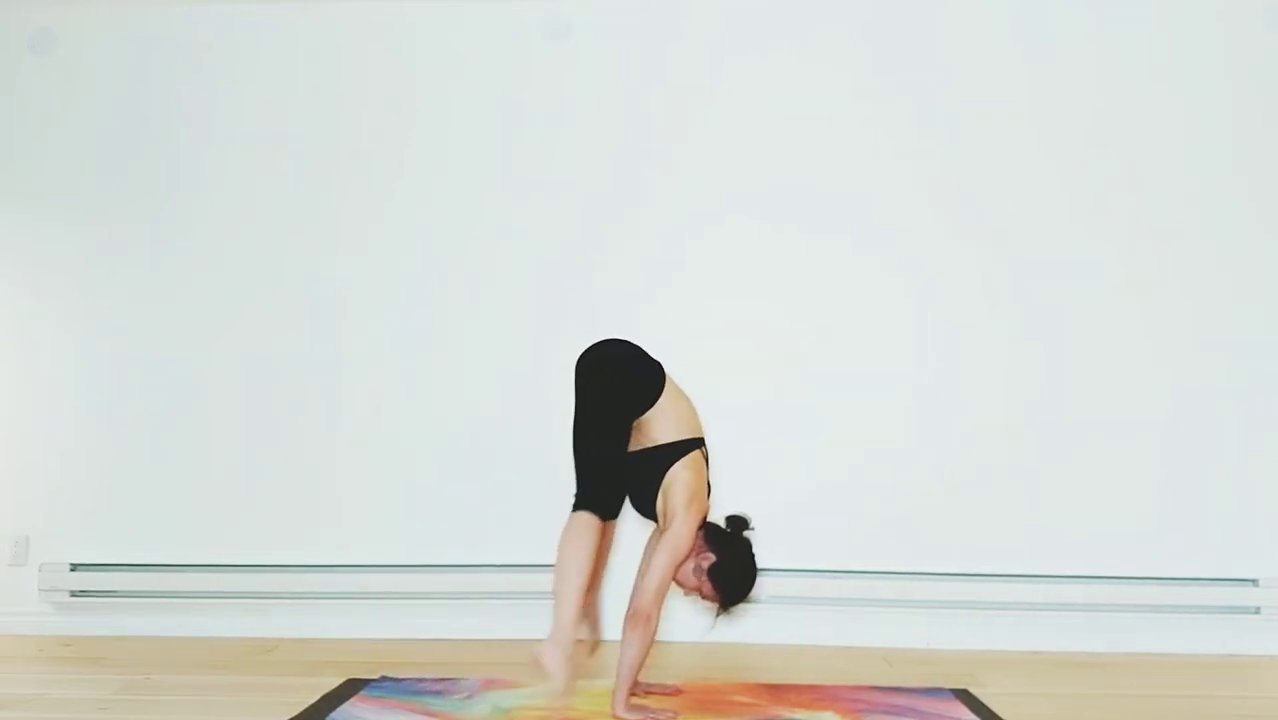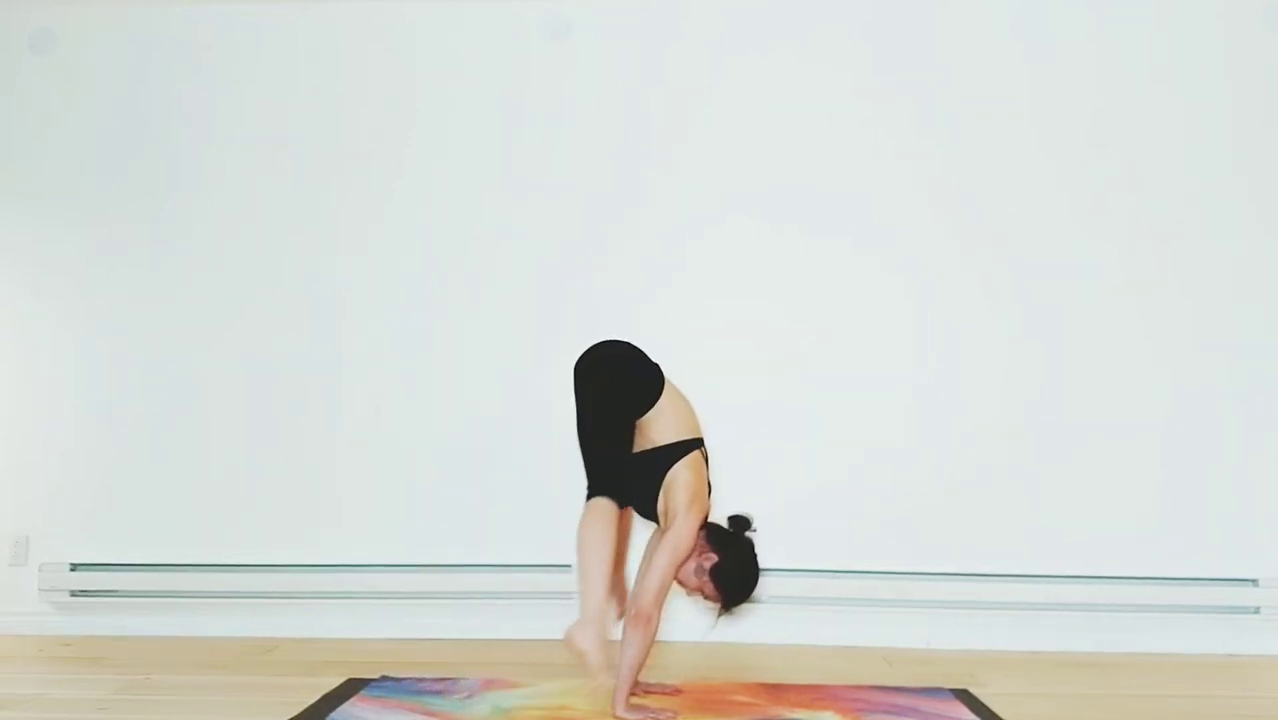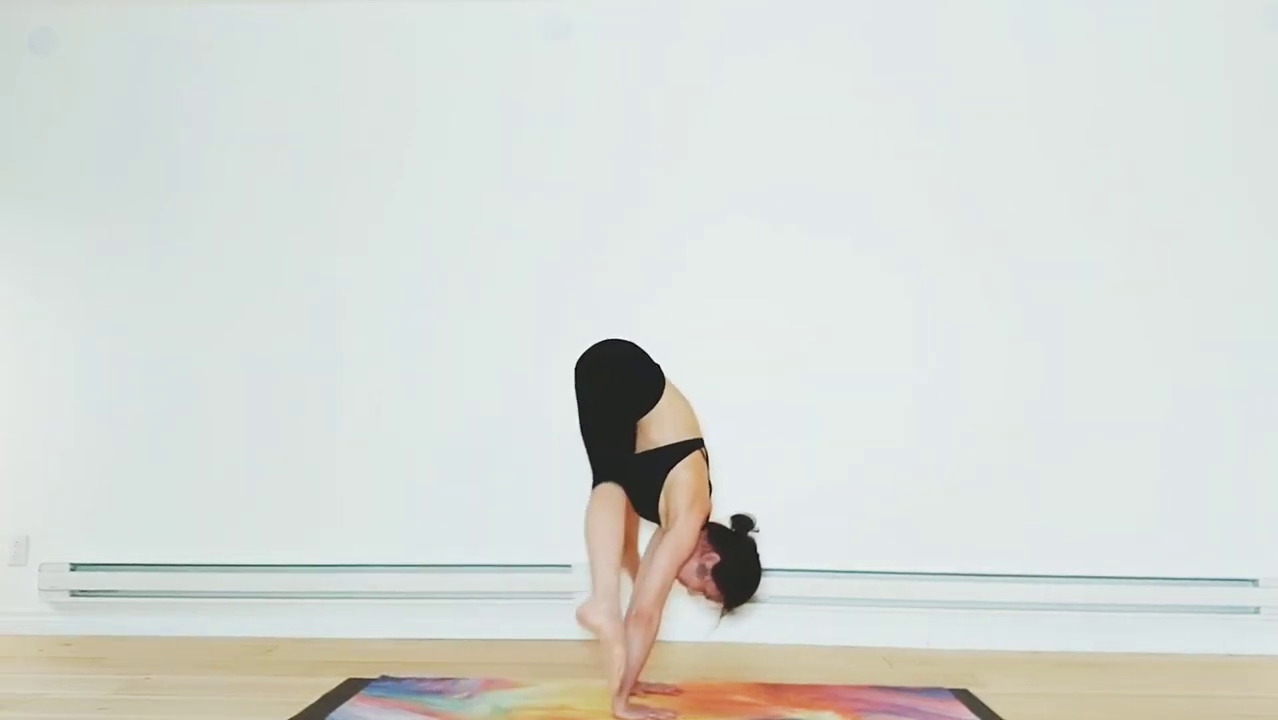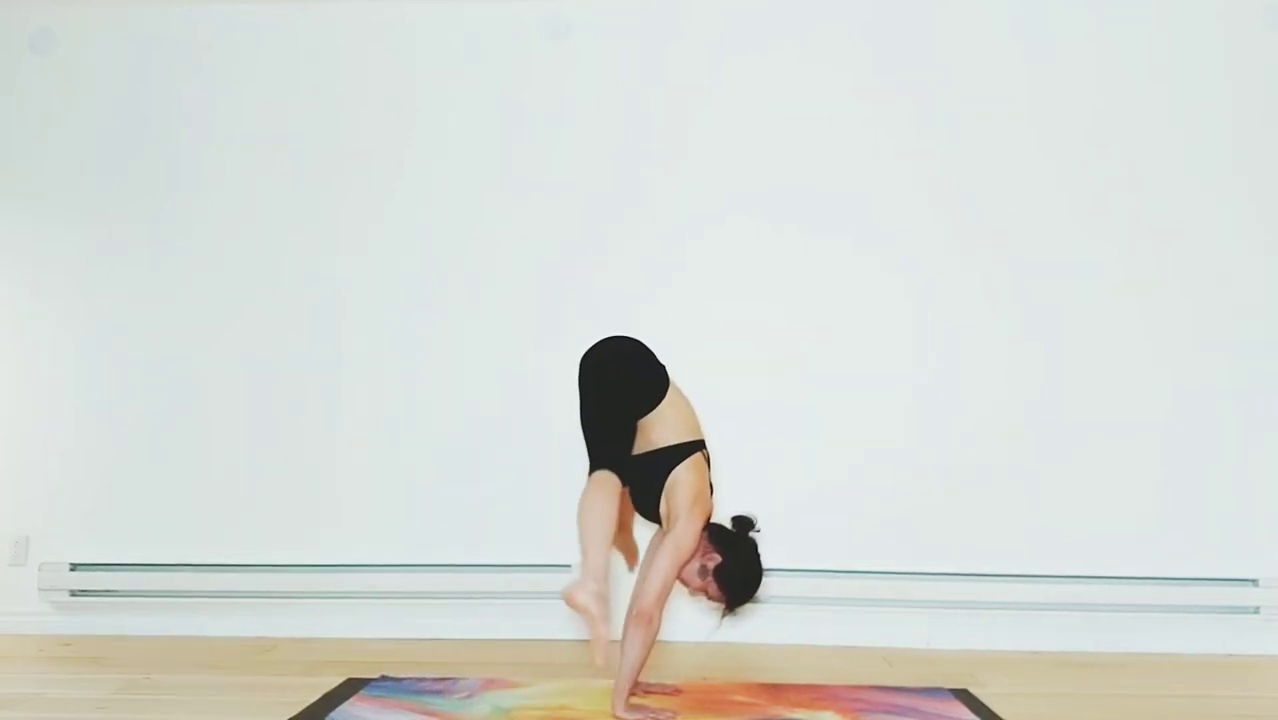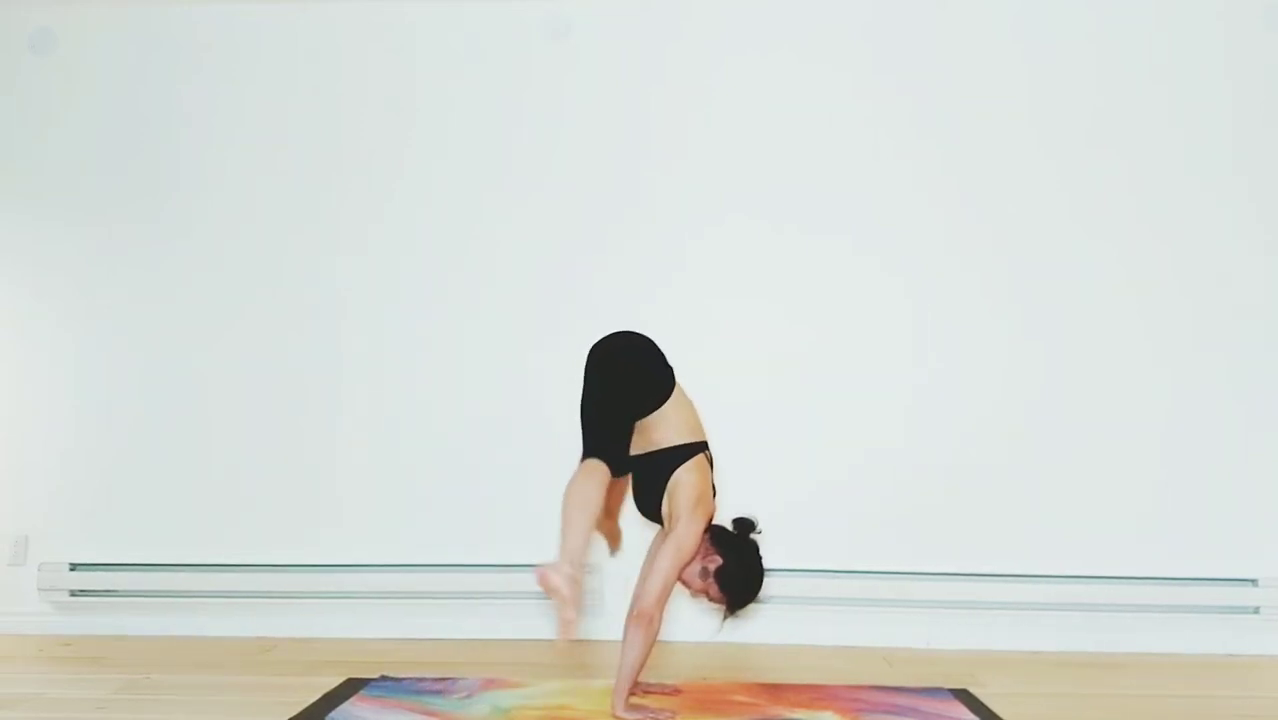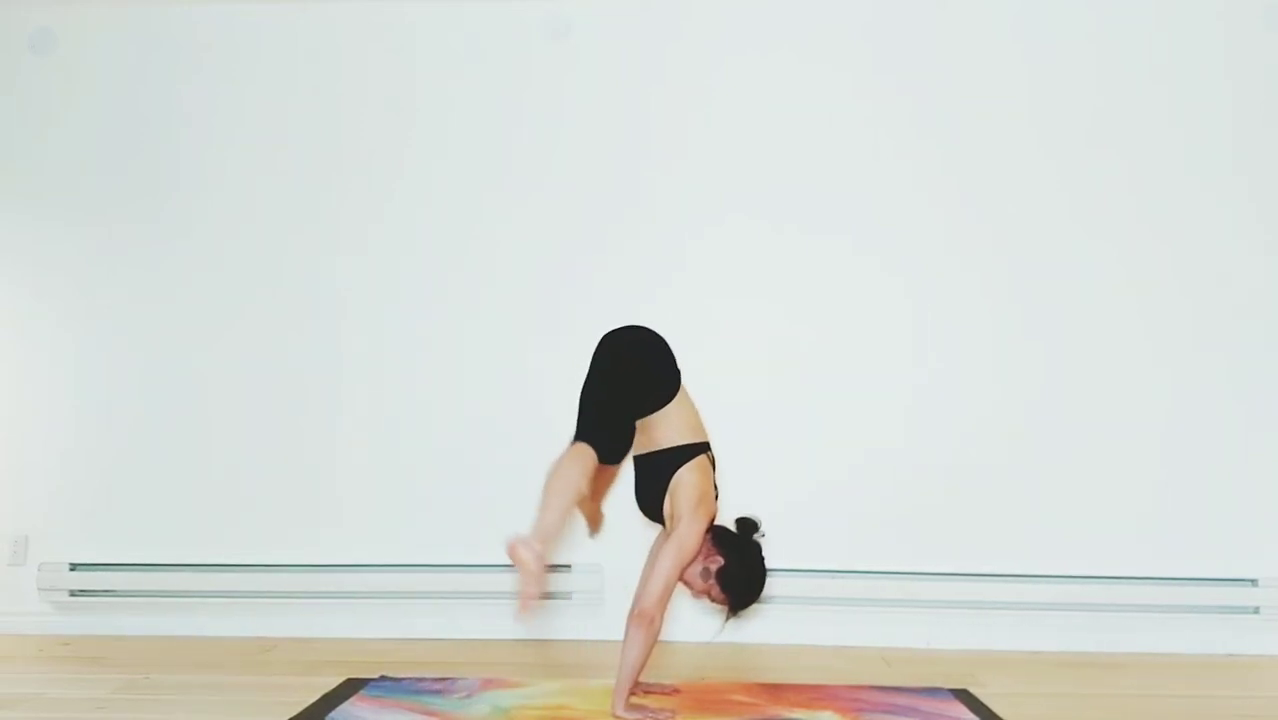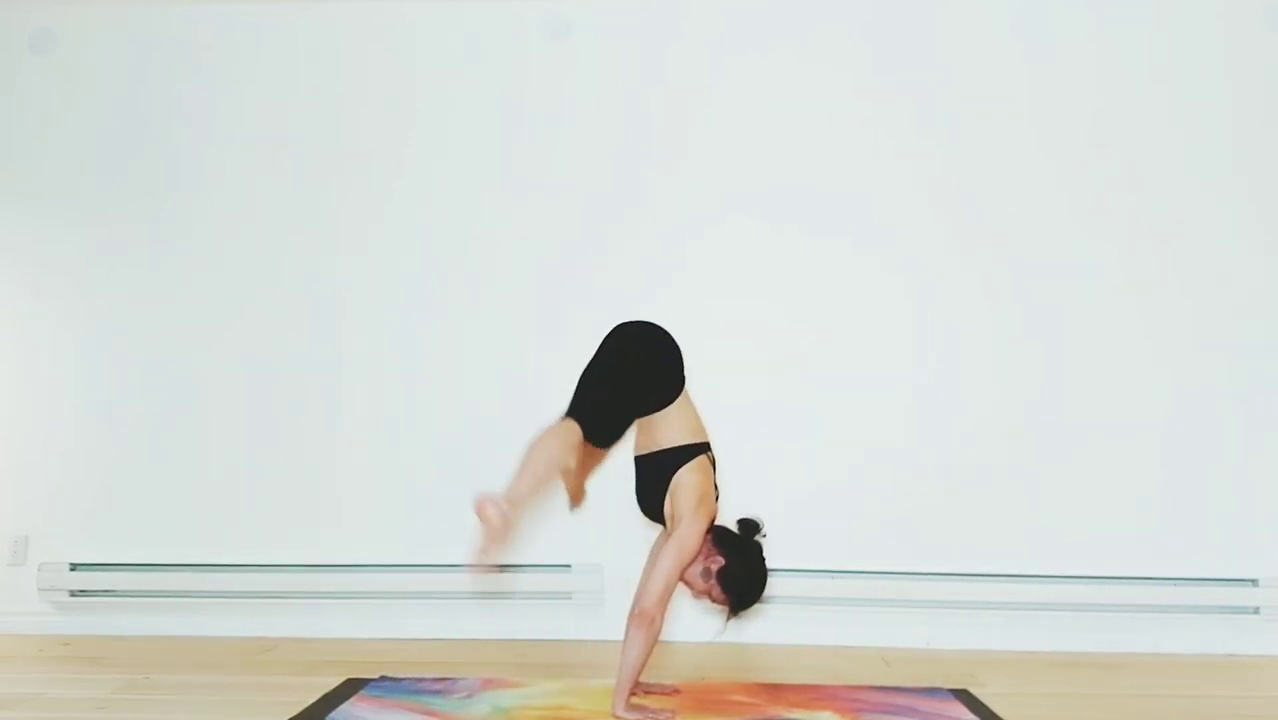
dt=0.1s
person 1, frame 1
left shoulder: (685, 523)
right shoulder: (685, 520)
left elbow: (641, 604)
right elbow: (643, 611)
left wrist: (625, 682)
left hip: (621, 381)
right hip: (615, 372)
left knee: (608, 509)
right knee: (595, 503)
left ankle: (583, 613)
right ankle: (560, 638)
person 1, frame 2
left shoulder: (680, 517)
right shoulder: (686, 520)
left elbow: (645, 605)
right elbow: (645, 612)
left wrist: (627, 682)
left hip: (627, 382)
right hip: (615, 371)
left knee: (619, 499)
right knee: (607, 495)
right ankle: (591, 624)
person 1, frame 3
left shoulder: (678, 517)
right shoulder: (688, 521)
left elbow: (645, 605)
right elbow: (645, 611)
left wrist: (630, 682)
left hip: (625, 380)
right hip: (614, 369)
left knee: (624, 482)
right knee: (613, 480)
right ankle: (604, 604)
person 1, frame 4
left shoulder: (684, 514)
right shoulder: (689, 523)
left elbow: (644, 606)
right elbow: (645, 612)
left wrist: (627, 681)
left hip: (627, 379)
right hip: (616, 367)
left knee: (624, 480)
right knee: (609, 473)
left ankle: (622, 537)
person 1, frame 5
left shoulder: (684, 519)
right shoulder: (691, 527)
left elbow: (644, 606)
right elbow: (645, 611)
left wrist: (627, 684)
left hip: (637, 372)
left knee: (617, 465)
right knee: (600, 462)
left ankle: (605, 516)
person 1, frame 6
left shoulder: (688, 520)
right shoulder: (694, 525)
right elbow: (646, 612)
left wrist: (627, 682)
left hip: (640, 372)
right hip: (633, 359)
left knee: (608, 455)
right knee: (589, 451)
left ankle: (590, 499)
person 1, frame 7
left shoulder: (688, 520)
right shoulder: (694, 522)
right elbow: (646, 612)
left wrist: (629, 681)
left hip: (652, 367)
left knee: (597, 436)
left ankle: (575, 469)
